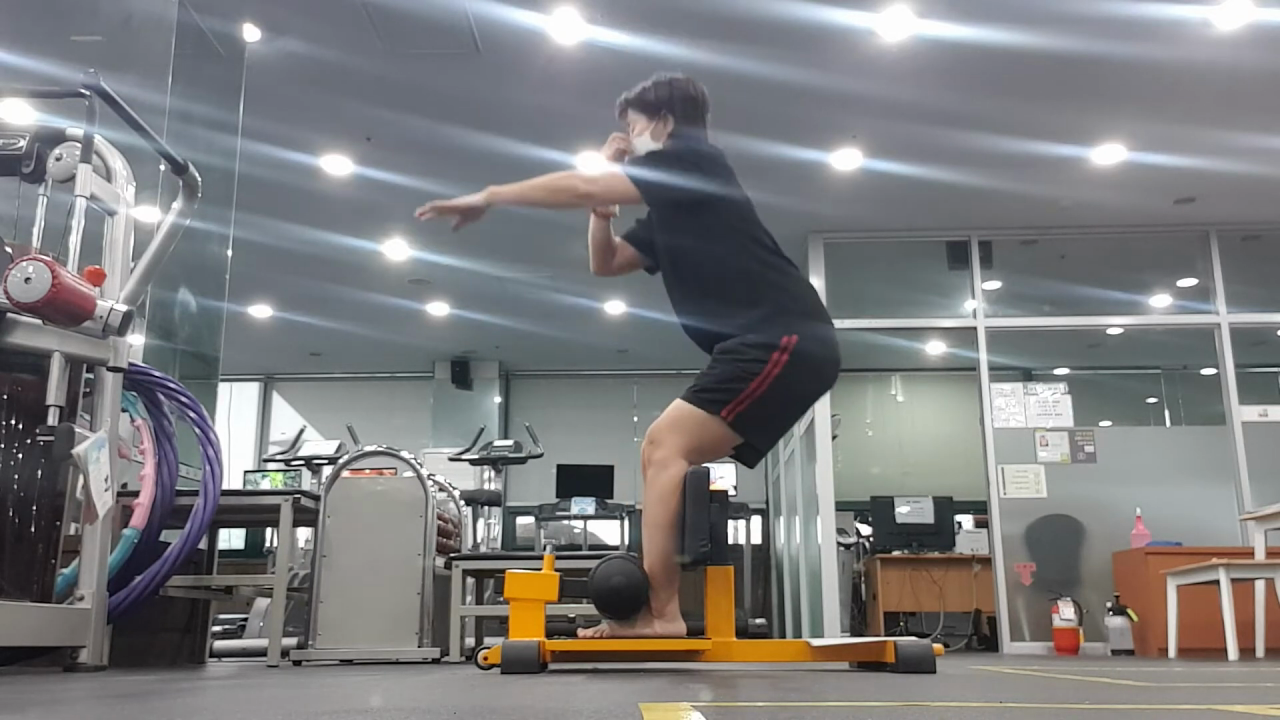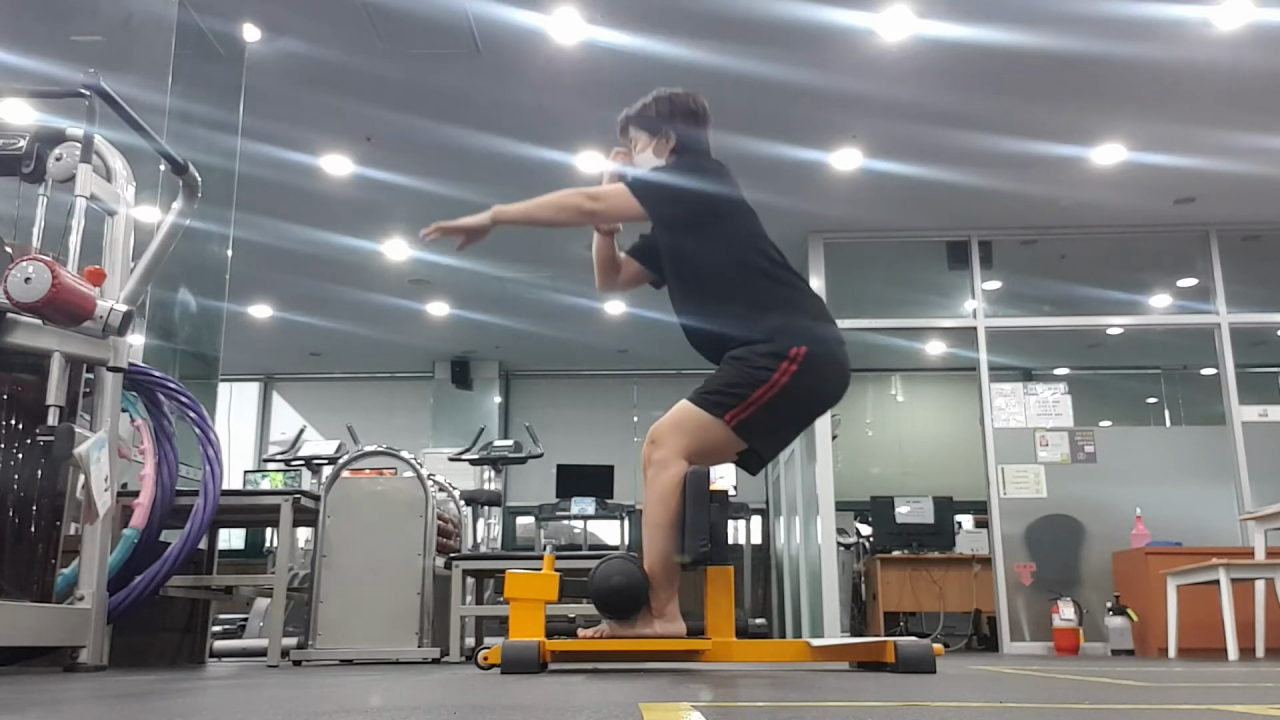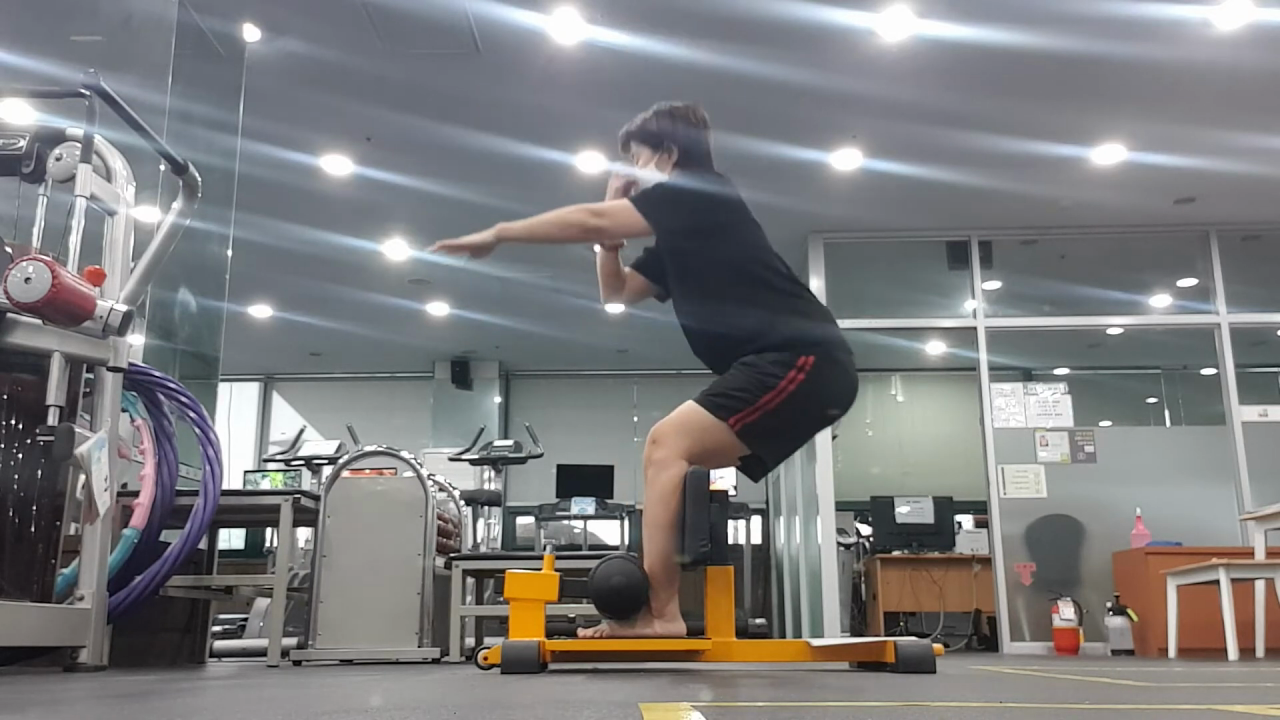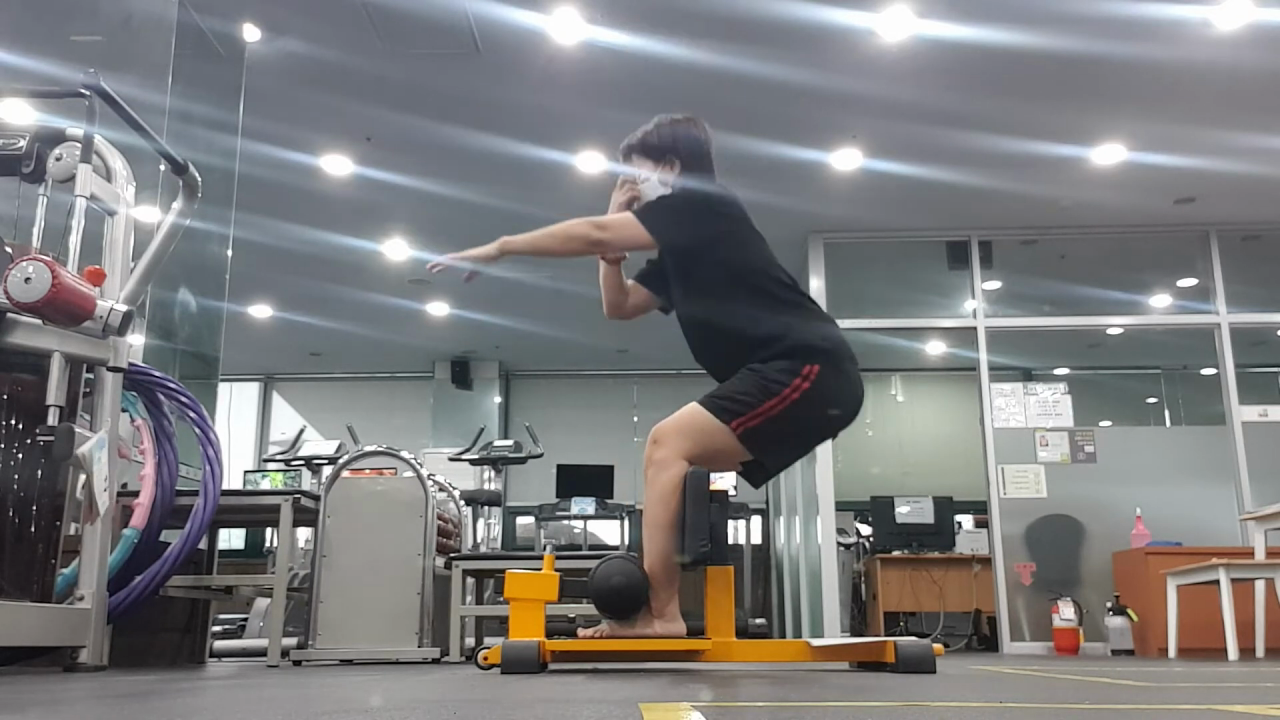
dt=0.1s
person 1, frame 1
left shoulder: (694, 162)
right shoulder: (671, 211)
left elbow: (581, 187)
right elbow: (605, 262)
left wrist: (487, 197)
right wrist: (605, 199)
left hip: (784, 339)
right hip: (777, 347)
left knee: (665, 444)
right knee: (664, 455)
left ankle: (659, 614)
right ankle: (660, 609)
person 1, frame 2
left shoulder: (698, 182)
right shoulder: (674, 225)
left elbow: (586, 204)
right elbow: (611, 277)
left wrist: (490, 216)
right wrist: (606, 217)
left hip: (795, 353)
right hip: (790, 359)
left knee: (666, 444)
right knee: (668, 453)
left ankle: (659, 614)
right ankle: (670, 608)
person 1, frame 3
left shoulder: (703, 194)
right shoulder: (679, 238)
left elbow: (592, 220)
right elbow: (616, 291)
left wrist: (499, 232)
right wrist: (610, 232)
left hip: (803, 361)
right hip: (798, 367)
left knee: (667, 444)
right knee: (672, 455)
left ankle: (660, 614)
right ankle: (661, 608)
person 1, frame 4
left shoulder: (705, 207)
right shoulder: (681, 249)
left elbow: (594, 235)
right elbow: (619, 305)
left wrist: (498, 247)
right wrist: (611, 243)
left hip: (811, 373)
right hip: (809, 381)
left knee: (668, 443)
right knee: (676, 459)
left ankle: (659, 615)
right ankle: (675, 608)
